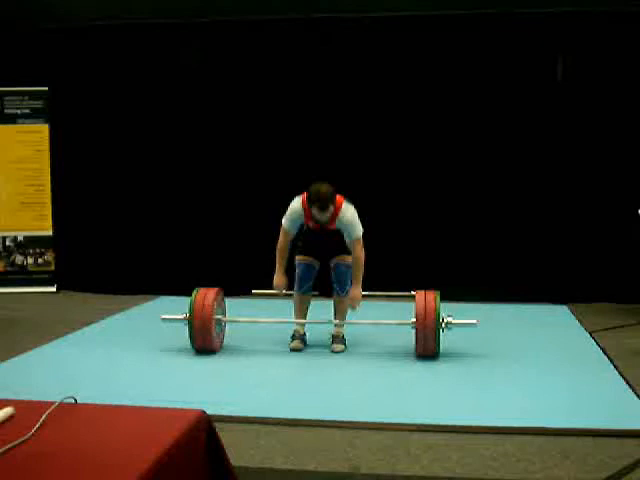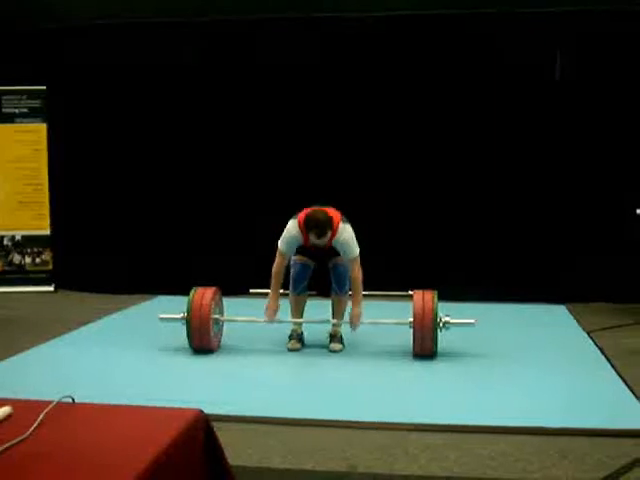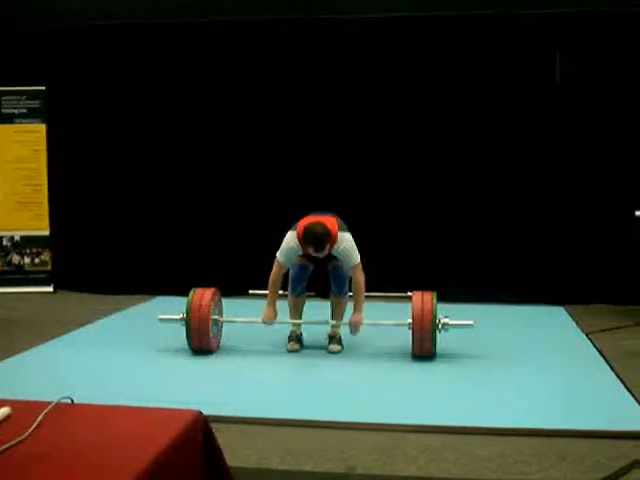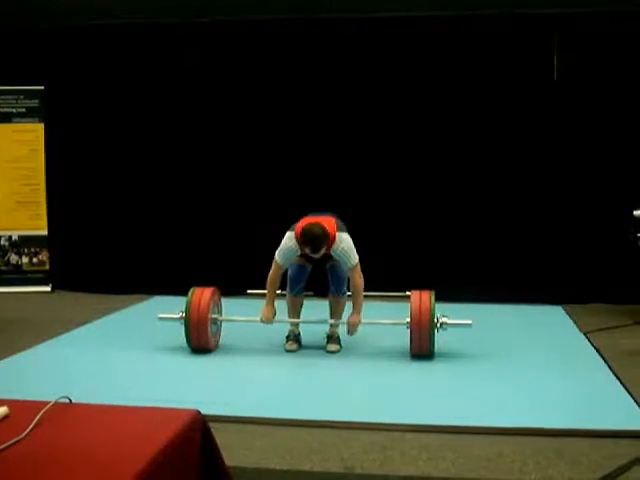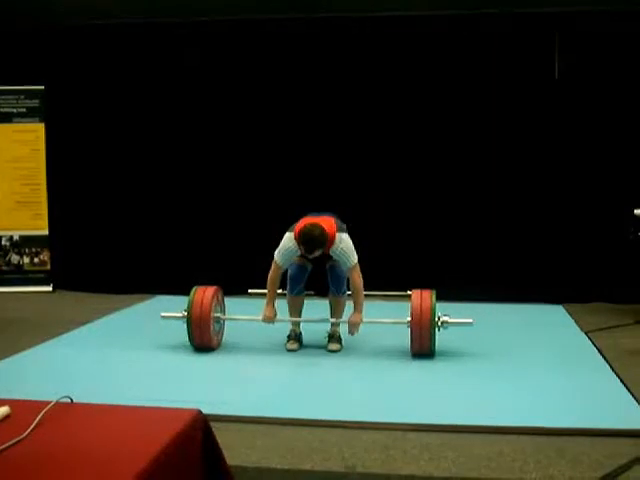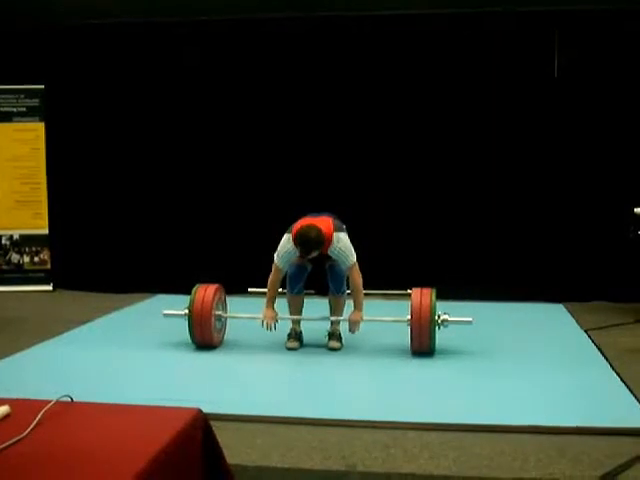
dt=0.2s
person 1, frame 1
left shoulder: (347, 213)
right shoulder: (296, 208)
left elbow: (358, 249)
right elbow: (284, 239)
left wrist: (357, 286)
right wrist: (280, 272)
left hip: (340, 240)
right hip: (309, 238)
left knee: (342, 279)
right knee: (303, 278)
left ankle: (338, 332)
right ankle: (299, 331)
person 1, frame 2
left shoulder: (344, 232)
right shoulder: (293, 229)
left elbow: (355, 269)
right elbow: (280, 262)
left wrist: (356, 306)
right wrist: (273, 298)
left hip: (336, 249)
right hip: (305, 248)
left knee: (340, 279)
right knee: (298, 277)
left ankle: (336, 331)
right ankle: (296, 330)
person 1, frame 3
left shoulder: (344, 241)
right shoulder: (292, 240)
left elbow: (358, 276)
right elbow: (277, 272)
left wrist: (358, 312)
right wrist: (270, 307)
left hip: (336, 252)
left knee: (340, 281)
right knee: (296, 279)
left ankle: (335, 333)
right ankle: (295, 332)
person 1, frame 4
left shoulder: (342, 241)
right shoulder: (291, 240)
left elbow: (356, 276)
right elbow: (275, 271)
left wrist: (356, 313)
right wrist: (269, 306)
left hip: (334, 250)
left knee: (339, 280)
right knee: (294, 279)
left ankle: (334, 332)
right ankle: (294, 332)
person 1, frame 5
left shoulder: (342, 242)
right shoulder: (290, 241)
left elbow: (355, 276)
right elbow: (275, 272)
left wrist: (358, 312)
right wrist: (269, 306)
left hip: (333, 248)
left knee: (338, 281)
right knee: (295, 279)
left ankle: (335, 331)
right ankle: (295, 331)
person 1, frame 6
left shoulder: (339, 241)
right shoulder: (288, 243)
left elbow: (354, 274)
right elbow: (276, 275)
left wrist: (358, 310)
right wrist: (269, 307)
left hip: (333, 248)
right hip: (301, 244)
left knee: (338, 279)
right knee: (294, 278)
left ankle: (335, 330)
right ankle: (295, 330)
